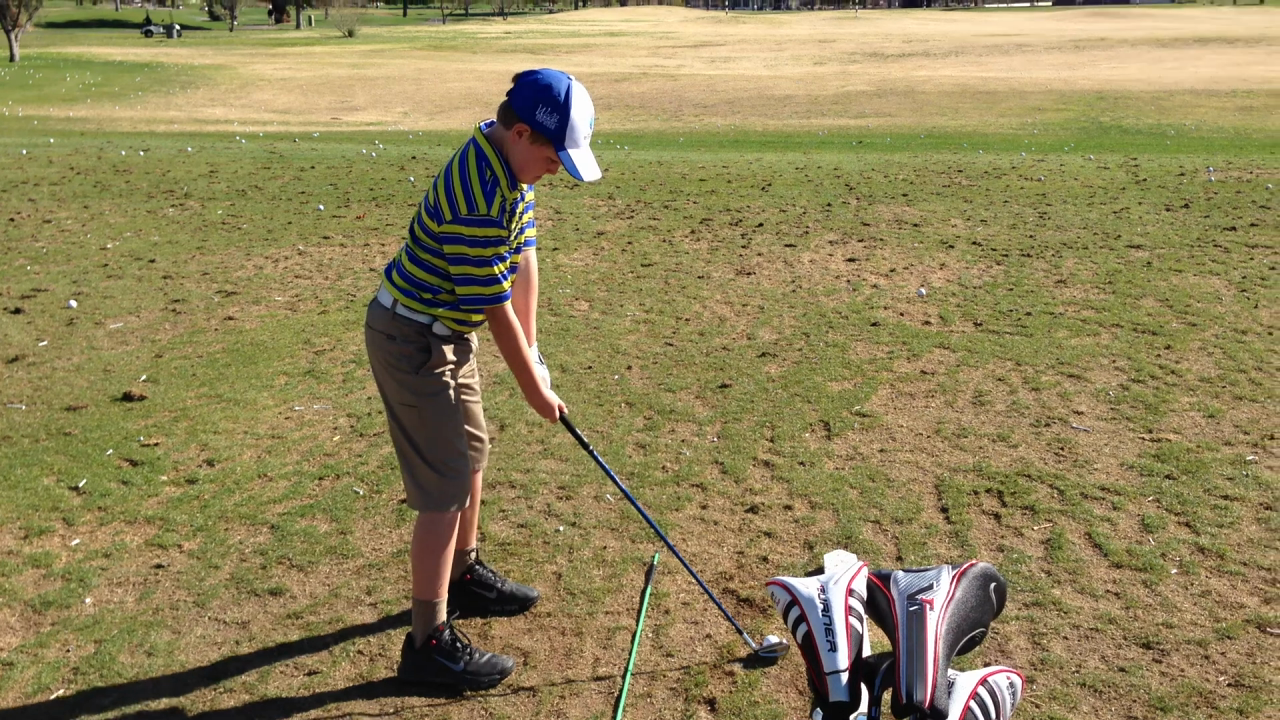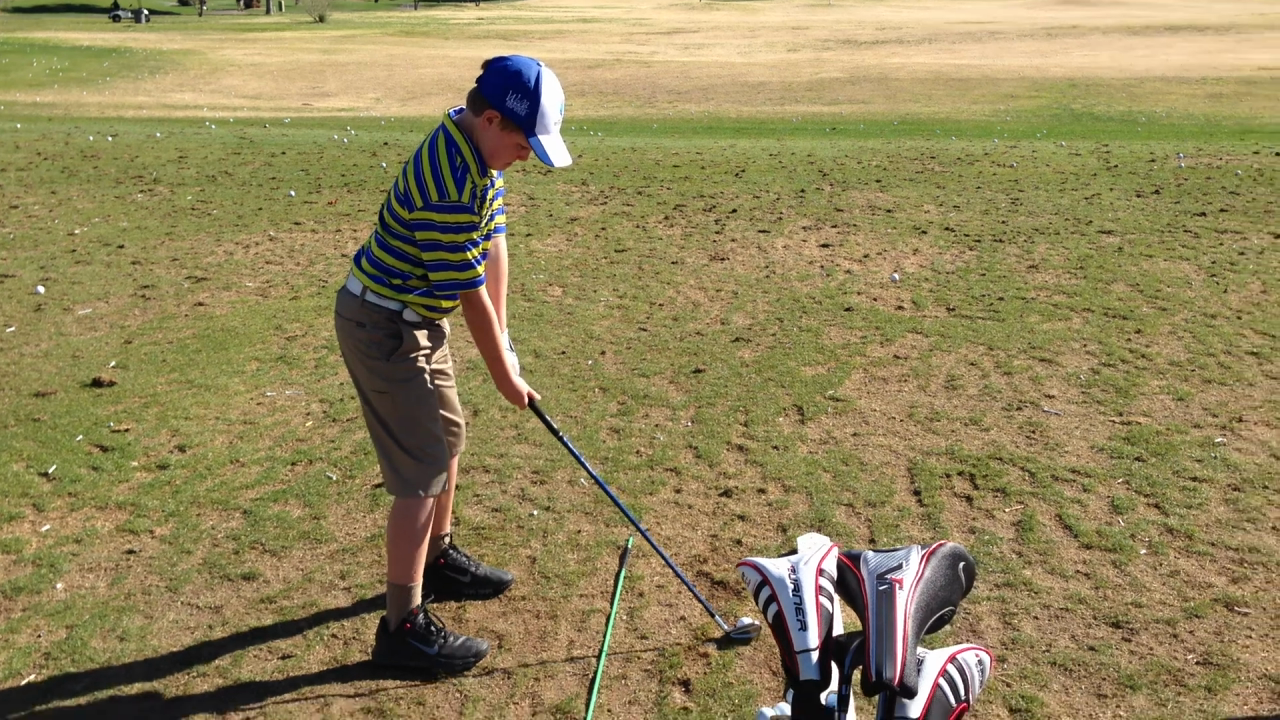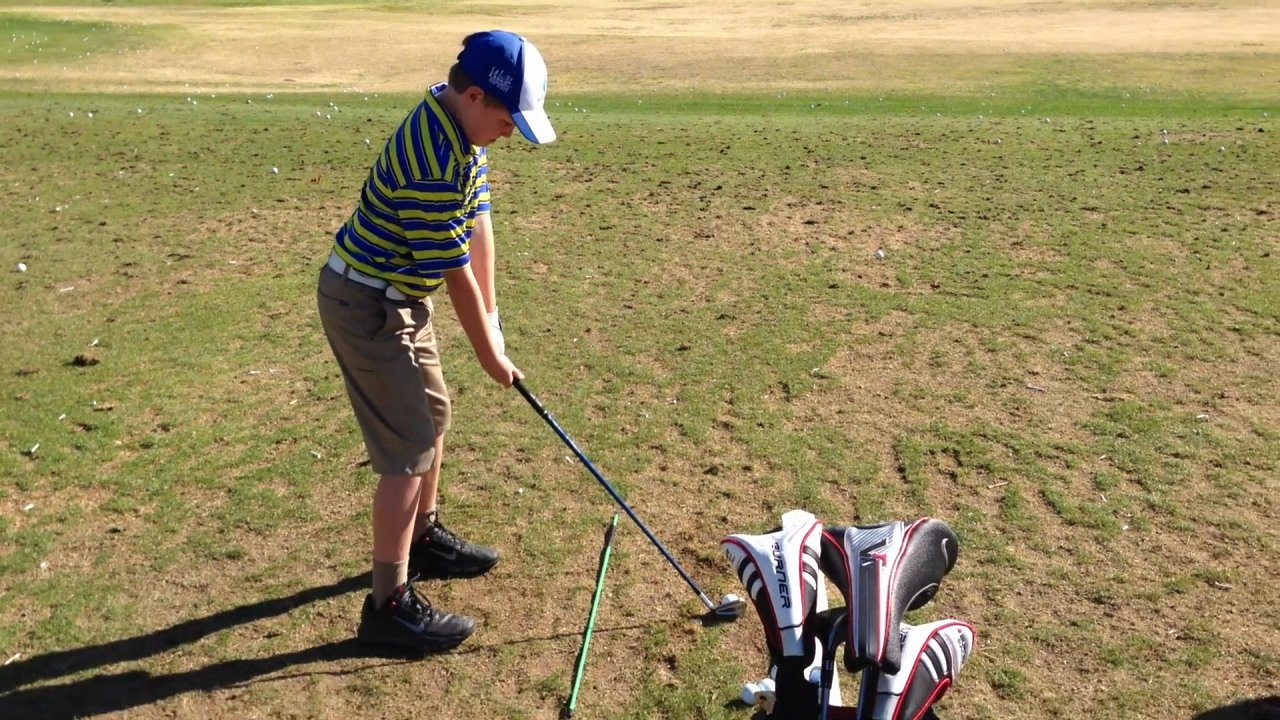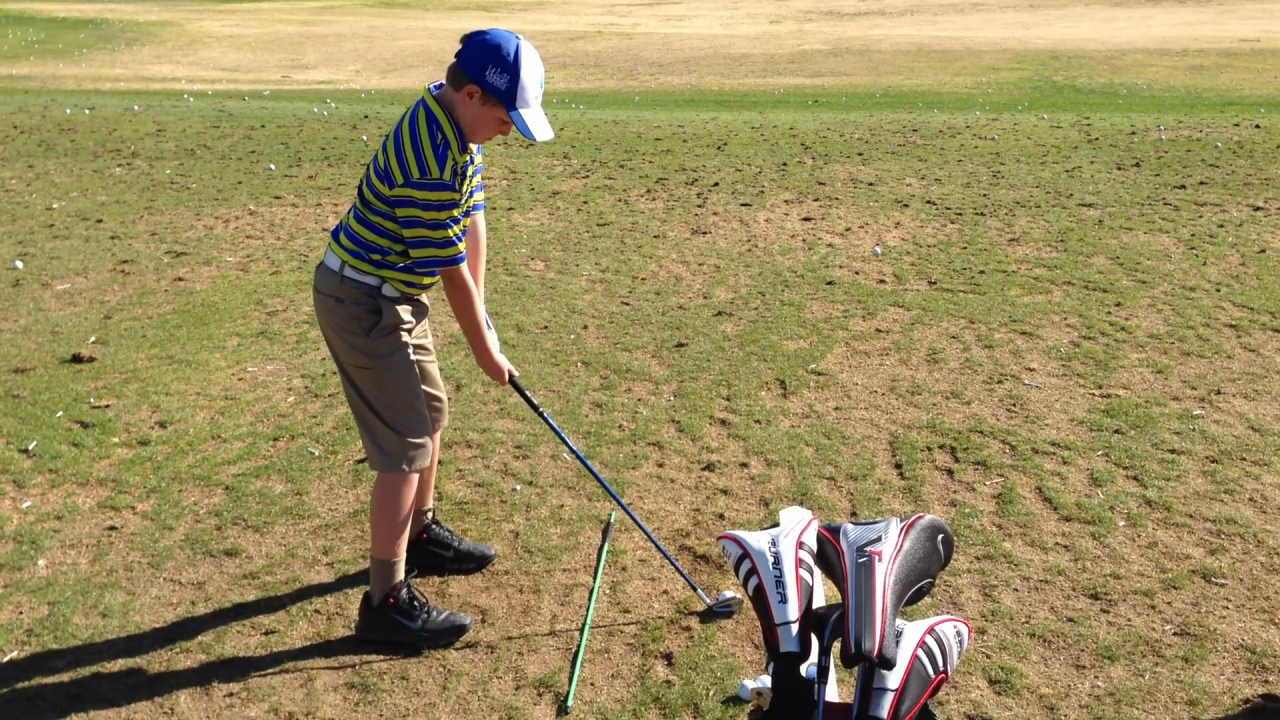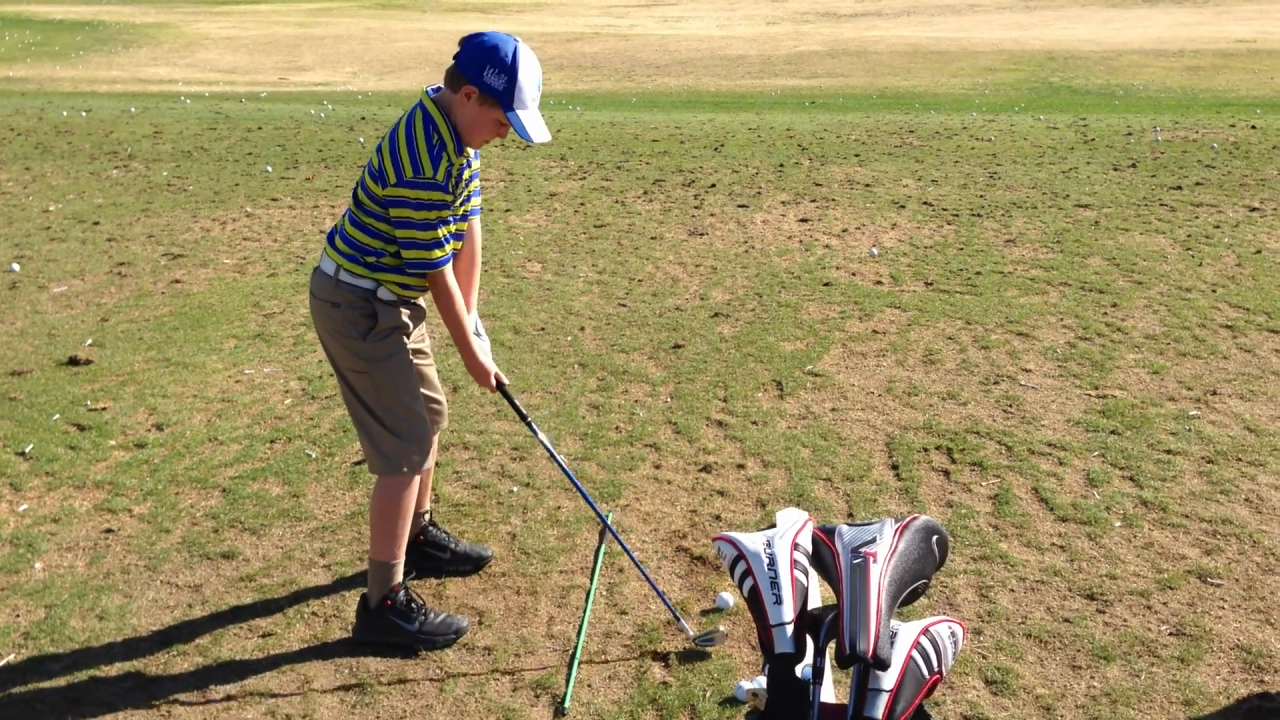
dt=0.3s
person 1, frame 1
left shoulder: (507, 162)
right shoulder: (480, 198)
left elbow: (524, 258)
right elbow: (496, 307)
left wrist: (533, 349)
right wrist: (532, 386)
left hip: (444, 331)
right hip: (413, 340)
left knee: (470, 453)
right knee: (443, 487)
left ankle: (462, 576)
right ankle: (428, 642)
person 1, frame 2
left shoulder: (477, 148)
right shoulder: (451, 182)
left elbow: (494, 244)
right elbow: (471, 293)
left wrist: (504, 338)
right wrist: (504, 374)
left hip: (415, 316)
right hip: (384, 326)
left knee: (446, 437)
right knee: (422, 470)
left ankle: (438, 558)
right ankle: (404, 626)
person 1, frame 3
left shoulder: (457, 125)
right shoulder: (433, 162)
left elbow: (479, 223)
right elbow: (456, 271)
left wrist: (492, 317)
right wrist: (488, 354)
left hip: (398, 297)
right hip: (367, 306)
left knee: (432, 415)
right knee: (407, 449)
left ankle: (423, 537)
right ankle: (389, 604)
person 1, frame 4
left shoulder: (453, 122)
right shoulder: (431, 160)
left elbow: (473, 221)
right elbow: (452, 269)
left wrist: (481, 315)
right wrist: (484, 350)
left hip: (394, 293)
right hip: (362, 302)
left knee: (429, 413)
right knee: (405, 445)
left ankle: (420, 533)
right ankle: (387, 601)
person 1, frame 5
left shoulder: (457, 131)
right shoulder: (426, 162)
left elbow: (466, 232)
right elbow: (433, 268)
left wrist: (472, 320)
right wrist: (471, 351)
left hip: (393, 299)
right hip: (357, 306)
left knee: (427, 414)
right knee: (406, 447)
left ankle: (416, 536)
right ankle: (384, 603)
